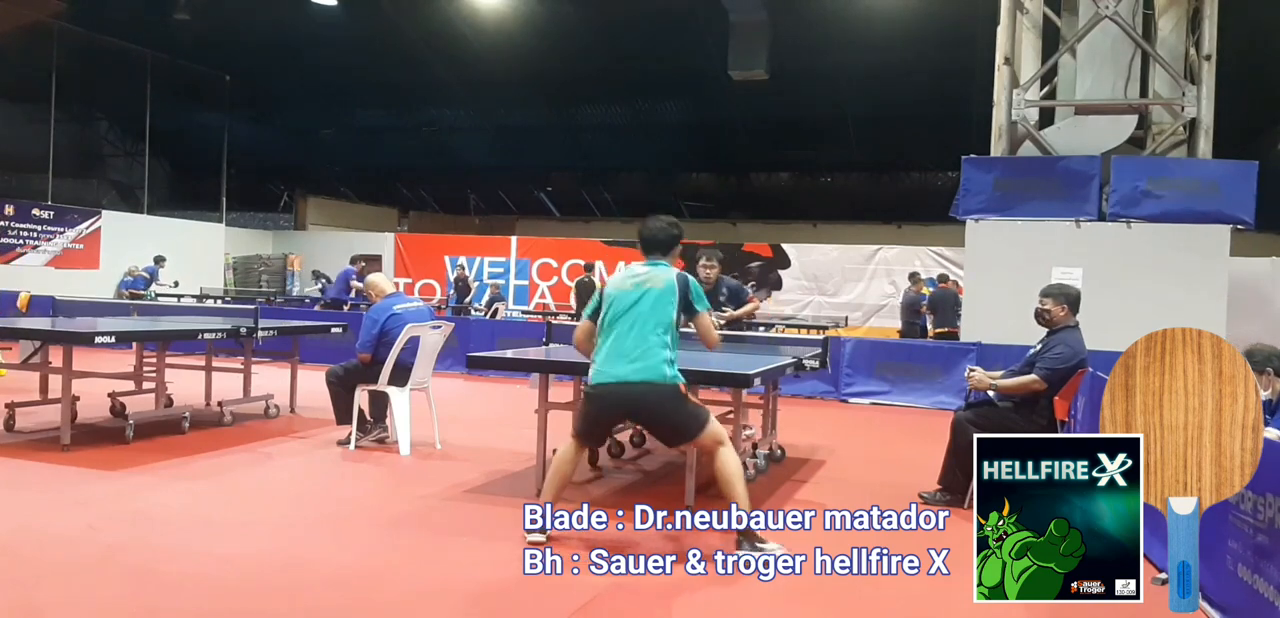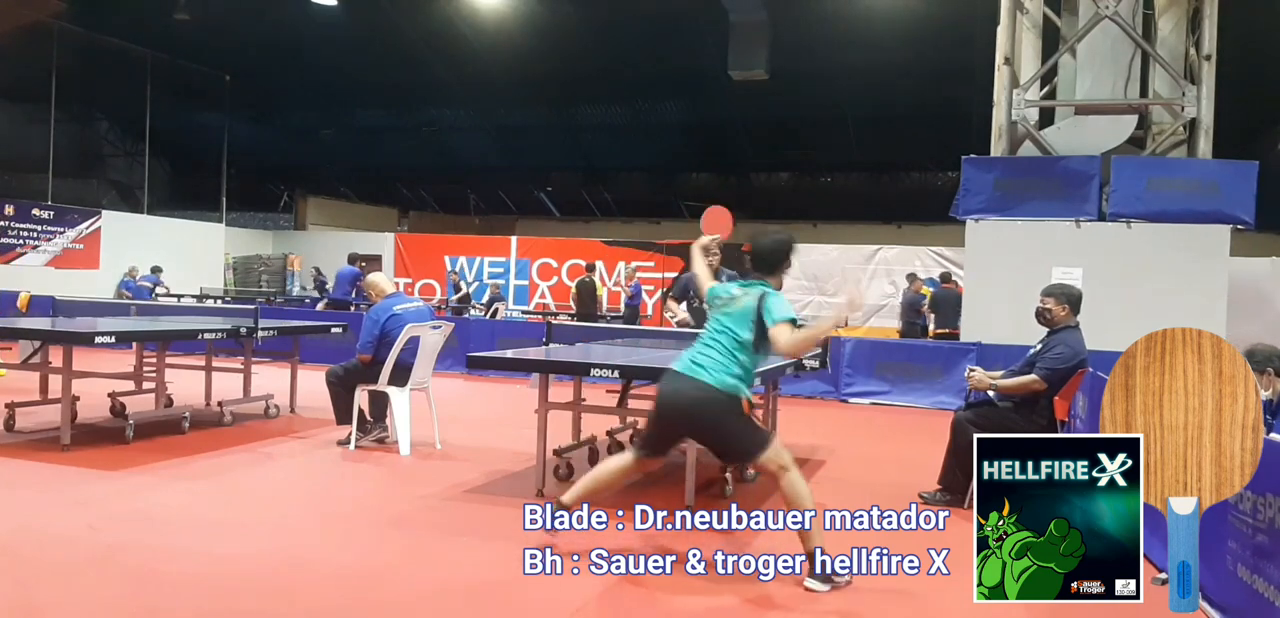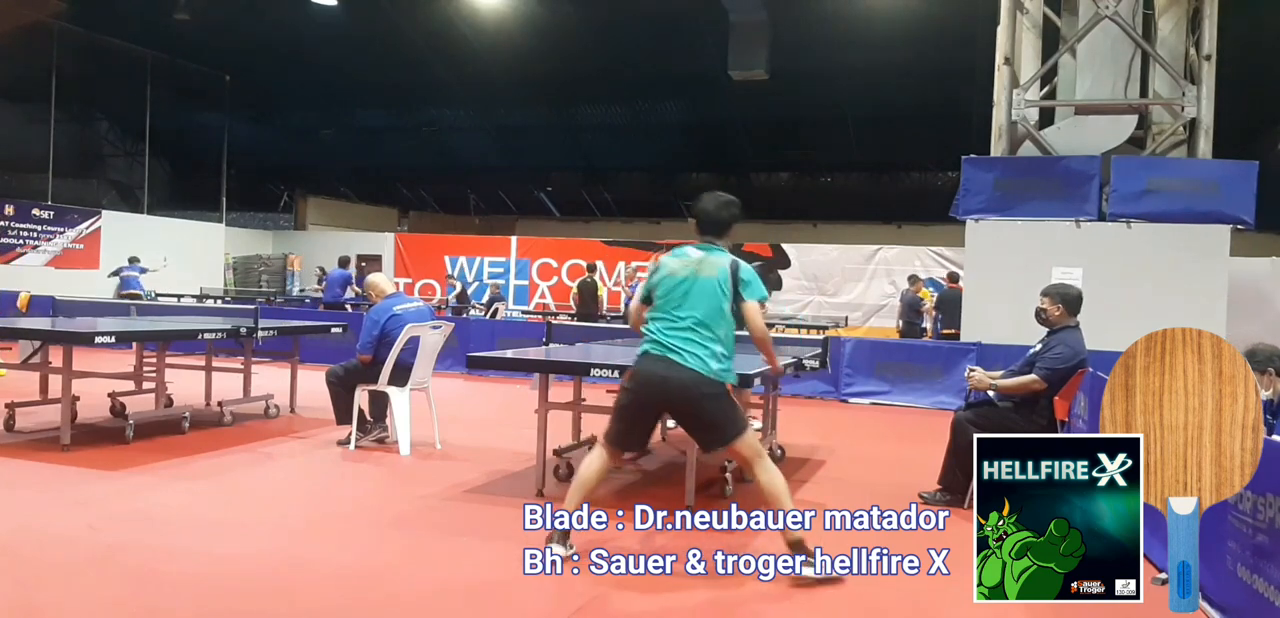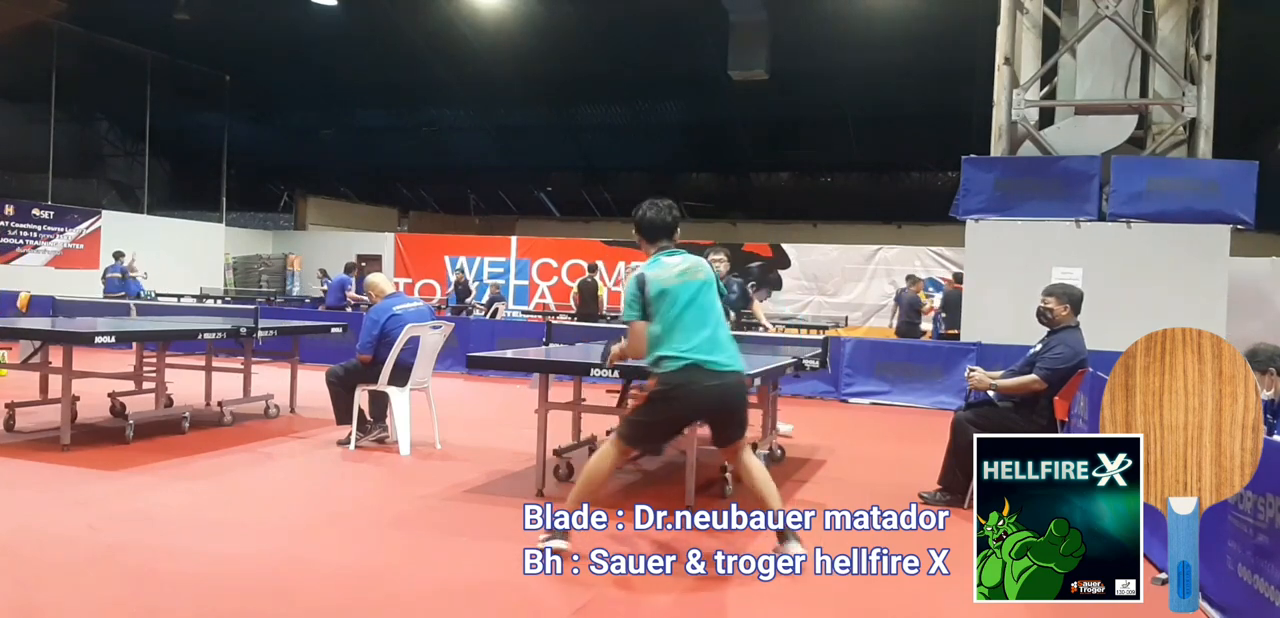
dt=0.4s
person 1, frame 1
left shoulder: (612, 283)
right shoulder: (681, 280)
left elbow: (580, 342)
right elbow: (711, 340)
right wrist: (711, 320)
left hip: (603, 386)
right hip: (657, 387)
left knee: (576, 443)
right knee: (721, 444)
right ankle: (748, 537)
person 1, frame 2
left shoulder: (729, 290)
right shoulder: (771, 300)
left elbow: (703, 282)
right elbow: (786, 346)
left wrist: (698, 249)
right wrist: (833, 322)
left hip: (674, 387)
right hip: (714, 397)
left knee: (638, 459)
right knee: (784, 468)
left ankle: (562, 506)
right ankle: (818, 567)
person 1, frame 3
left shoulder: (665, 263)
right shoulder: (737, 269)
left elbow: (636, 320)
right elbow: (758, 329)
right wrist: (773, 360)
left hip: (650, 373)
right hip: (703, 381)
left knee: (607, 449)
right knee: (755, 458)
left ankle: (560, 536)
right ankle: (800, 550)
person 1, frame 4
left shoulder: (641, 277)
right shoulder: (704, 267)
left elbow: (638, 348)
left wrist: (618, 351)
left hip: (678, 381)
right hip: (728, 378)
left knee: (617, 448)
right knee: (739, 452)
left ankle: (559, 529)
right ankle: (787, 536)
person 2, frame 1
left shoulder: (1066, 345)
right shoulder: (1058, 337)
left elbow: (1036, 382)
right elbow: (1024, 372)
left wrist: (991, 384)
right wrist: (988, 374)
left hip: (1035, 419)
right hip: (1025, 409)
left knee: (964, 421)
right knee: (965, 411)
left ankle: (955, 491)
right ankle: (960, 485)
person 2, frame 2
left shoulder: (1067, 345)
right shoulder: (1058, 337)
left elbow: (1036, 382)
right elbow: (1024, 371)
left wrist: (991, 385)
right wrist: (988, 374)
left hip: (1035, 419)
right hip: (1024, 409)
left knee: (964, 421)
right knee: (964, 411)
left ankle: (955, 491)
right ankle: (959, 485)
person 2, frame 3
left shoulder: (1066, 345)
right shoulder: (1058, 337)
left elbow: (1036, 382)
right elbow: (1024, 372)
left wrist: (991, 385)
right wrist: (988, 374)
left hip: (1035, 419)
right hip: (1025, 409)
left knee: (964, 421)
right knee: (965, 411)
left ankle: (955, 491)
right ankle: (959, 485)
person 2, frame 4
left shoulder: (1067, 345)
right shoulder: (1058, 337)
left elbow: (1036, 382)
right elbow: (1023, 371)
left wrist: (991, 385)
right wrist: (988, 374)
left hip: (1035, 419)
right hip: (1025, 409)
left knee: (964, 421)
right knee: (965, 411)
left ankle: (955, 491)
right ankle: (958, 485)
person 3, frame 1
left shoulder: (377, 311)
right shoulder: (424, 306)
left elbow: (364, 356)
left wrist: (364, 357)
left hip: (393, 373)
left knee: (335, 375)
right knee: (377, 366)
left ankle: (363, 428)
right ankle: (378, 424)
person 3, frame 2
left shoulder: (377, 311)
right shoulder: (424, 306)
left elbow: (364, 356)
left wrist: (361, 356)
left hip: (393, 373)
left knee: (334, 375)
right knee: (377, 366)
left ankle: (362, 427)
right ankle: (378, 424)
person 3, frame 3
left shoulder: (377, 312)
right shoulder: (424, 306)
left elbow: (364, 357)
left wrist: (363, 357)
left hip: (394, 373)
left knee: (334, 375)
right knee: (377, 366)
left ankle: (363, 428)
right ankle: (378, 424)
person 3, frame 4
left shoulder: (377, 311)
right shoulder: (424, 306)
left elbow: (364, 356)
left wrist: (363, 355)
left hip: (394, 373)
left knee: (334, 375)
right knee: (377, 366)
left ankle: (363, 427)
right ankle: (378, 424)
